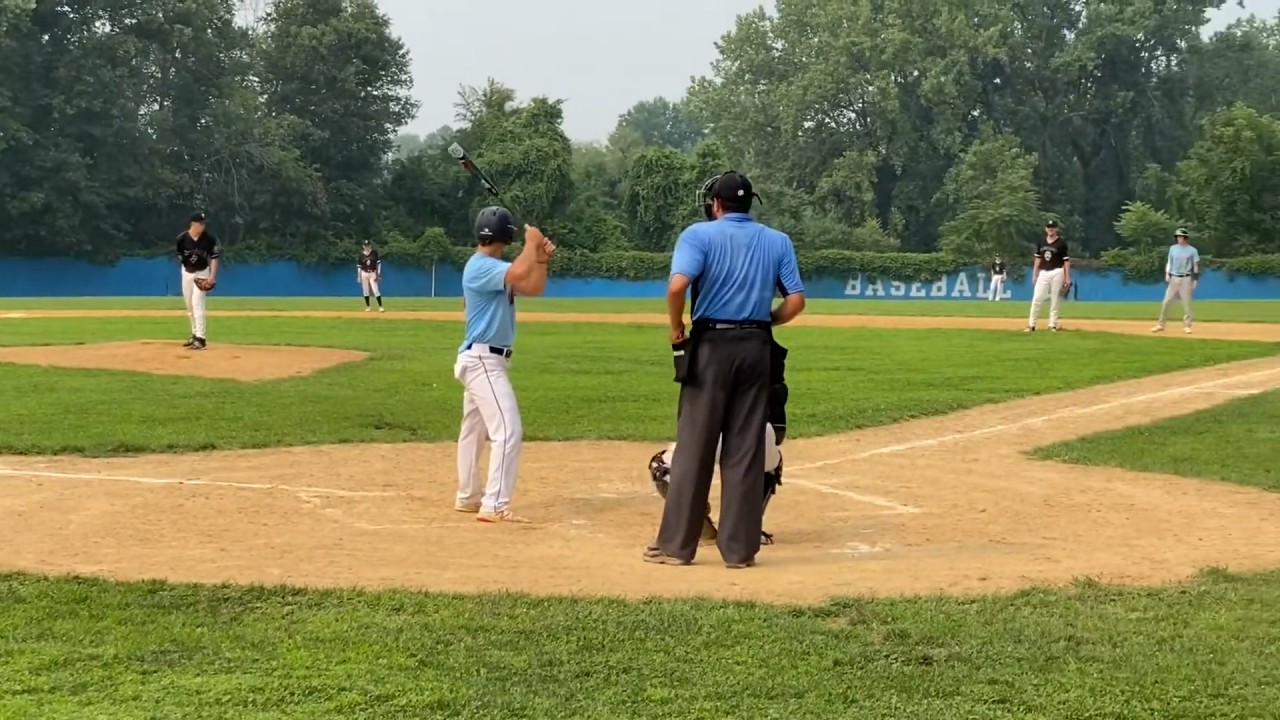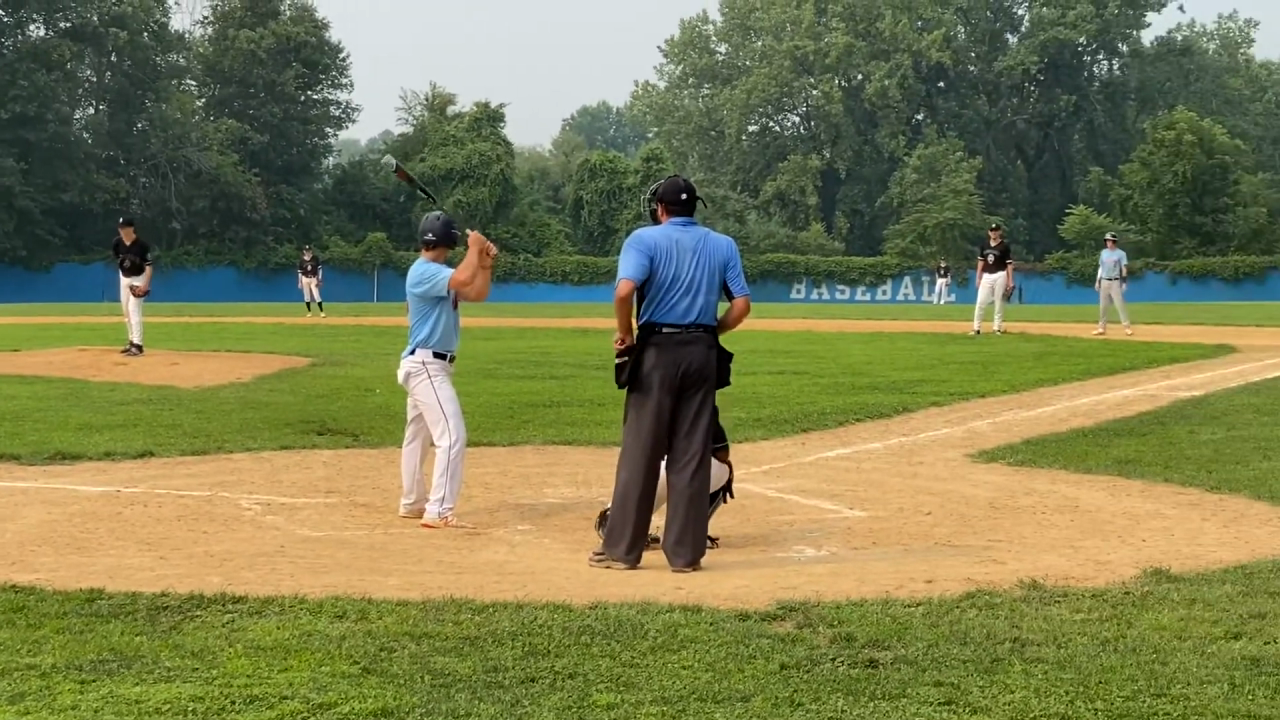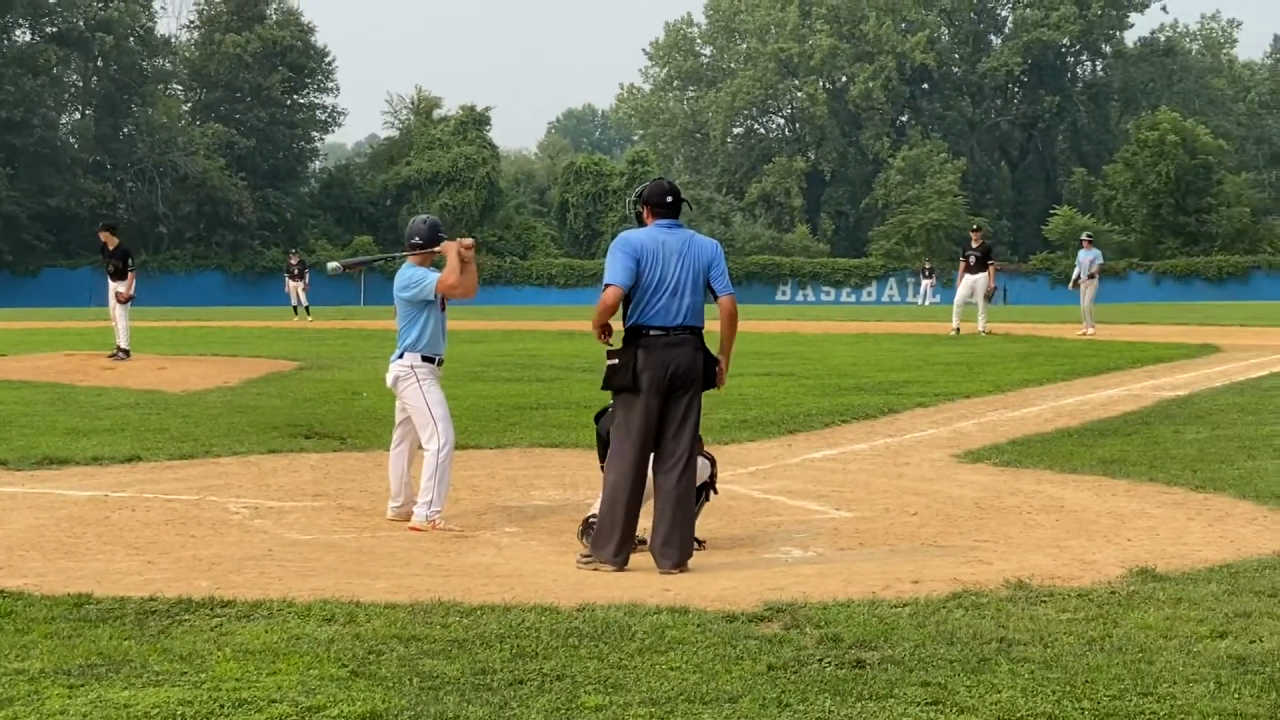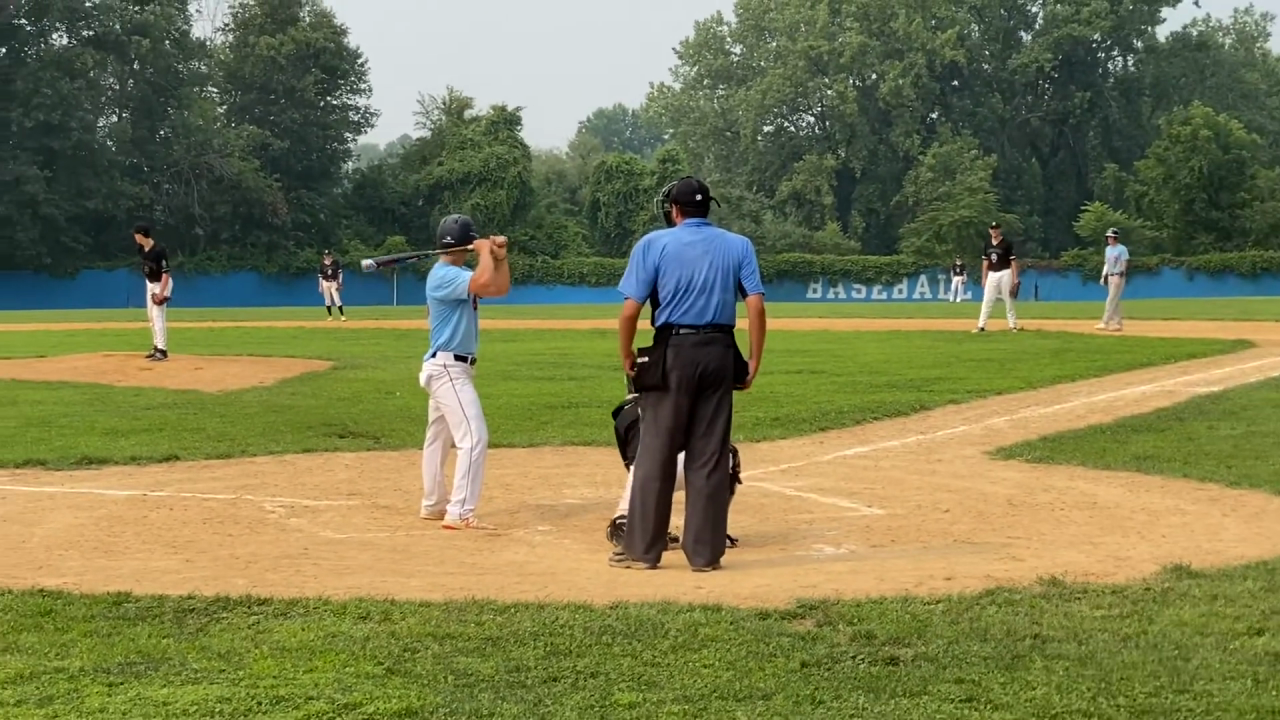
dt=0.3s
person 1, frame 1
left shoulder: (699, 234)
right shoulder: (778, 241)
left elbow: (677, 285)
right elbow: (796, 301)
left wrist: (676, 327)
left hip: (712, 345)
right hip: (756, 349)
left knee: (694, 447)
right knee: (746, 451)
left ankle: (676, 544)
right ankle: (740, 548)
person 1, frame 2
left shoulder: (644, 238)
right shoulder: (724, 245)
left elbow: (624, 291)
right elbow: (741, 306)
left wrist: (624, 332)
left hip: (657, 351)
right hip: (702, 353)
left knee: (640, 451)
right knee: (692, 455)
left ankle: (621, 549)
right ankle: (685, 552)
person 1, frame 3
left shoulder: (630, 241)
right shoulder: (709, 247)
left elbow: (612, 298)
right elbow: (728, 306)
left wrist: (599, 326)
right wrist: (723, 357)
left hip: (644, 354)
right hip: (689, 354)
left knee: (627, 455)
right knee: (678, 458)
left ankle: (609, 552)
right ankle: (673, 554)
person 1, frame 4
left shoulder: (654, 243)
right shoulder: (739, 245)
left elbow: (630, 310)
right elbow: (756, 306)
left wrist: (627, 355)
right wrist: (754, 360)
left hip: (673, 352)
right hip: (719, 353)
left knee: (656, 454)
right knee: (709, 456)
left ankle: (642, 549)
right ankle: (705, 552)
person 2, frame 1
left shoulder: (497, 268)
right shoulder: (480, 267)
left elbow: (532, 288)
right elbow: (520, 272)
left wrist: (541, 258)
right wrist: (531, 243)
left hip: (484, 359)
right hip: (483, 359)
left knee: (474, 430)
right knee: (508, 431)
left ankle: (468, 497)
right ankle: (494, 506)
person 2, frame 2
left shoulder: (439, 273)
right shoulder: (424, 272)
left elbow: (476, 293)
right elbow: (464, 279)
left wrist: (485, 263)
right wrist: (474, 247)
left hip: (427, 365)
right hip: (426, 365)
left knee: (417, 436)
right knee: (452, 437)
left ankle: (412, 503)
right ankle: (438, 512)
person 2, frame 3
left shoulder: (426, 275)
right shoulder: (410, 276)
left elbow: (467, 290)
right elbow: (451, 283)
left wrist: (467, 258)
right wrist: (452, 254)
left hip: (415, 368)
right hip: (415, 368)
left knee: (405, 439)
right knee: (441, 439)
left ankle: (400, 506)
right ankle: (426, 515)
person 2, frame 4
left shoulder: (457, 275)
right shoulder: (443, 276)
left elbow: (500, 288)
right elbow: (484, 282)
left wrist: (500, 255)
right wrist: (485, 252)
left hip: (448, 367)
right hip: (448, 368)
left knee: (438, 438)
right knee: (474, 438)
left ankle: (433, 505)
right ankle: (459, 514)
